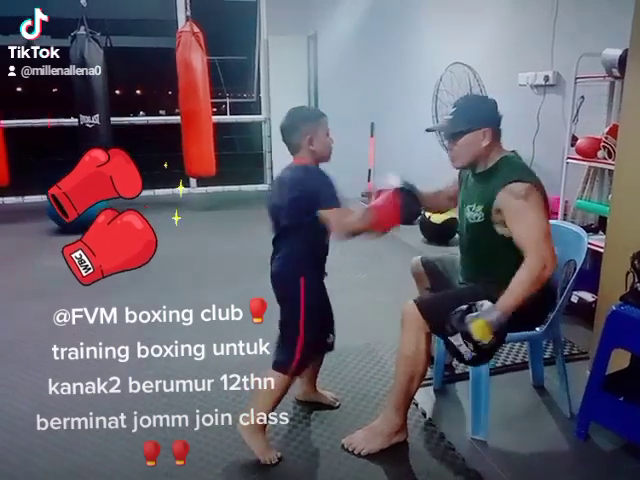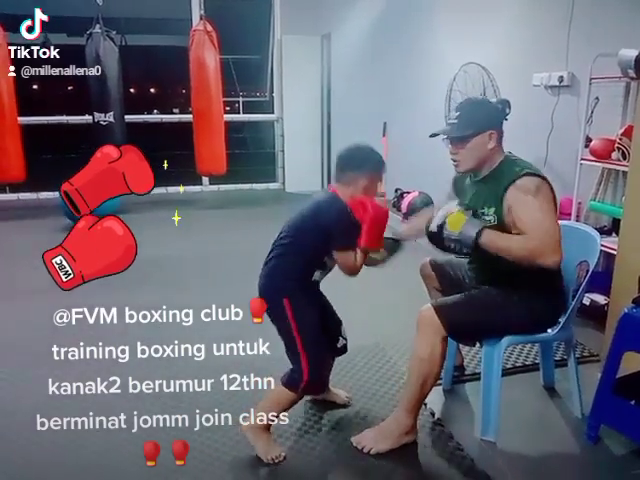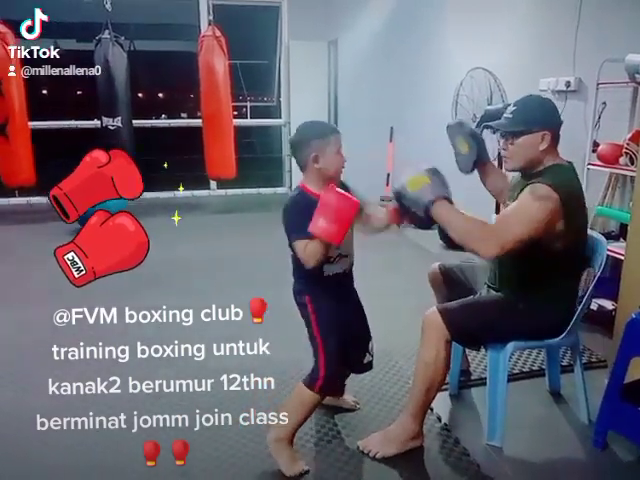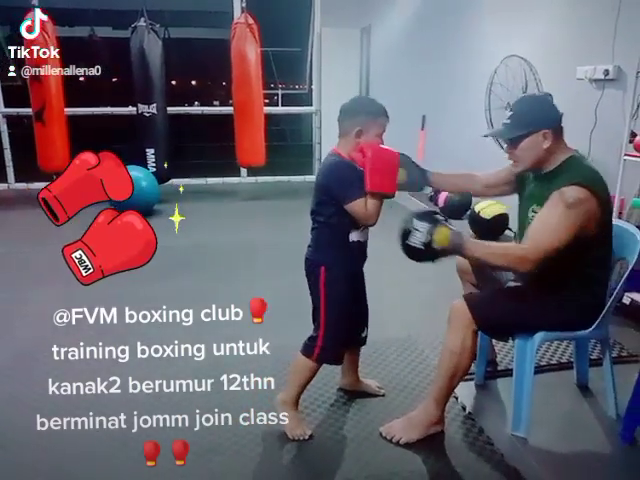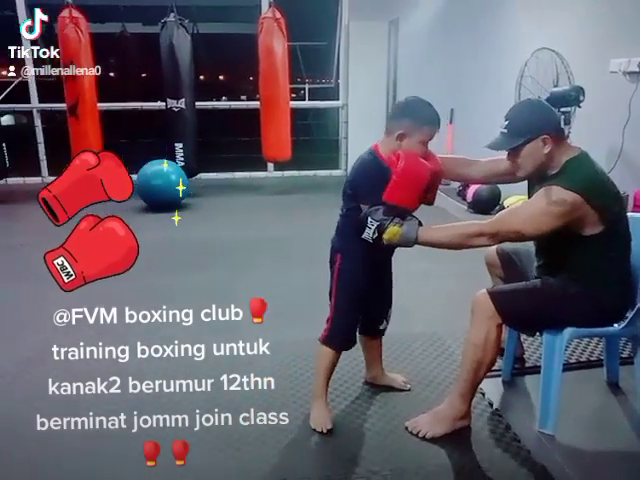
dt=1s
person 1, frame 1
left shoulder: (515, 187)
right shoulder: (474, 171)
left elbow: (541, 262)
right elbow: (442, 202)
left wrist: (496, 315)
left hip: (514, 300)
right hip: (484, 281)
left knee: (416, 314)
right knee: (423, 266)
left ankle: (393, 424)
right ankle: (437, 347)
person 1, frame 2
left shoulder: (523, 186)
right shoulder: (469, 176)
left elbow: (549, 254)
right elbow: (442, 213)
left wrist: (478, 234)
left hip: (531, 300)
right hip: (490, 280)
left knee: (431, 318)
right knee: (430, 268)
left ankle: (403, 424)
right ankle: (449, 351)
person 1, frame 3
left shoulder: (550, 190)
right shoulder: (537, 172)
left elbow: (490, 243)
right elbow: (508, 195)
left wrist: (436, 203)
right wrist: (479, 158)
left hip: (538, 307)
right hip: (511, 283)
left knee: (436, 321)
right knee: (440, 275)
left ankle: (409, 428)
right ankle: (456, 358)
person 1, frame 4
left shoulder: (574, 192)
right shoulder: (536, 167)
left elbow: (525, 258)
right elbow: (481, 183)
left wrist: (456, 242)
left hip: (569, 297)
right hip: (540, 275)
left knee: (463, 311)
right knee: (467, 266)
left ankle: (431, 414)
person 1, frame 5
left shoulder: (567, 194)
right shoulder: (553, 161)
left elbow: (487, 232)
left wrist: (411, 234)
left hip: (595, 295)
right hip: (566, 268)
left knee: (486, 304)
right knee: (498, 257)
left ankle: (457, 410)
person 2, frame 1
left shoulder: (285, 179)
right shoulder: (314, 180)
left elbow: (281, 221)
right elbow: (342, 225)
right wrist: (374, 216)
left hip: (290, 268)
right hip: (300, 274)
left knee: (322, 331)
right knee: (295, 349)
left ankle: (308, 389)
right ankle: (252, 424)
person 2, frame 2
left shoulder: (331, 201)
right shoulder: (338, 212)
left elbow: (335, 249)
right elbow: (352, 266)
left wrist: (362, 224)
right wrist: (370, 232)
left hip: (299, 282)
right hip: (284, 289)
left knee: (333, 337)
right knee: (308, 369)
left ankle: (321, 390)
right ankle: (257, 425)
person 2, frame 3
left shoulder: (336, 193)
right shoulder: (298, 204)
left elbow: (371, 218)
right elbow: (310, 259)
left wrist: (397, 212)
right wrist: (328, 224)
left hip: (342, 287)
right hip: (316, 294)
left knee: (358, 347)
right knee: (327, 367)
left ankle: (332, 394)
right ankle: (280, 437)
person 2, frame 4
left shoulder: (352, 164)
right shoulder: (337, 169)
left elbow: (366, 206)
right elbow: (368, 215)
left wrist: (382, 176)
right wrist: (379, 179)
left hip: (348, 260)
right hip: (329, 264)
left knee: (355, 323)
right knee: (327, 336)
left ankle: (350, 379)
right ankle: (287, 400)
person 2, frame 5
left shoulder: (399, 162)
right shoulder: (369, 168)
left wrist: (424, 185)
left hip: (379, 252)
right hip: (352, 253)
left knee: (376, 315)
right knee: (340, 324)
left ankle: (375, 371)
right ankle: (318, 397)
